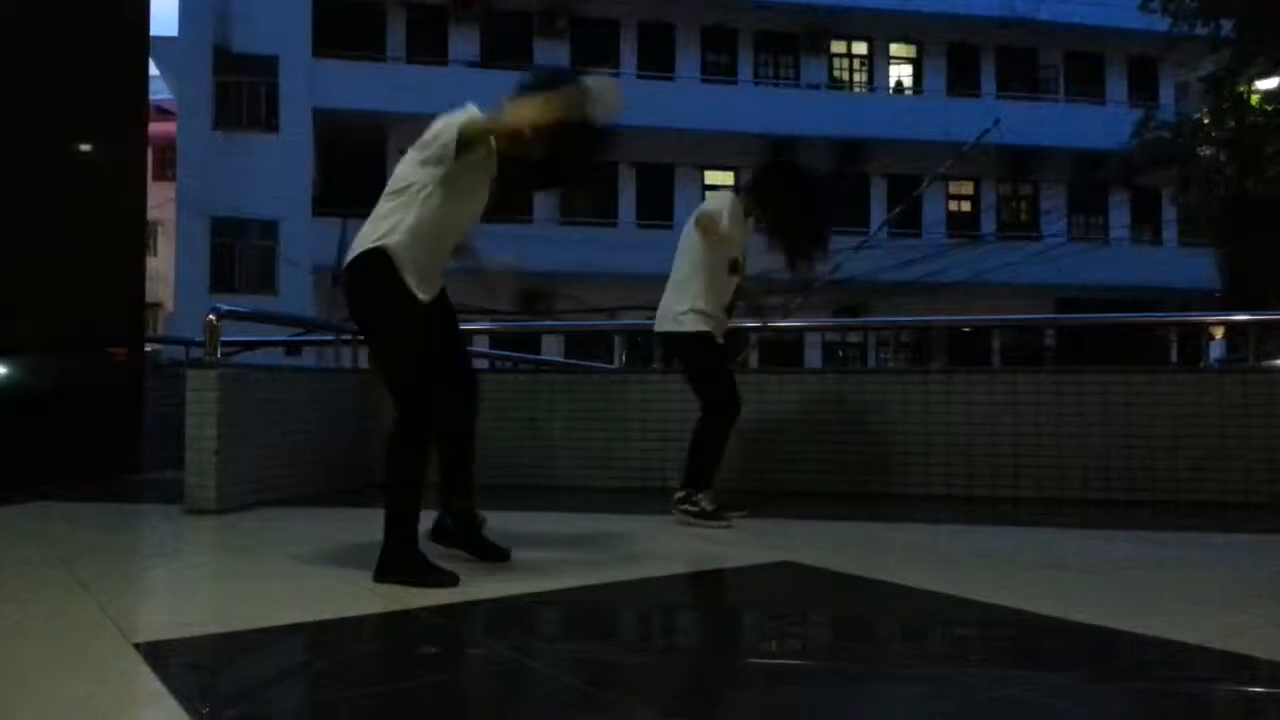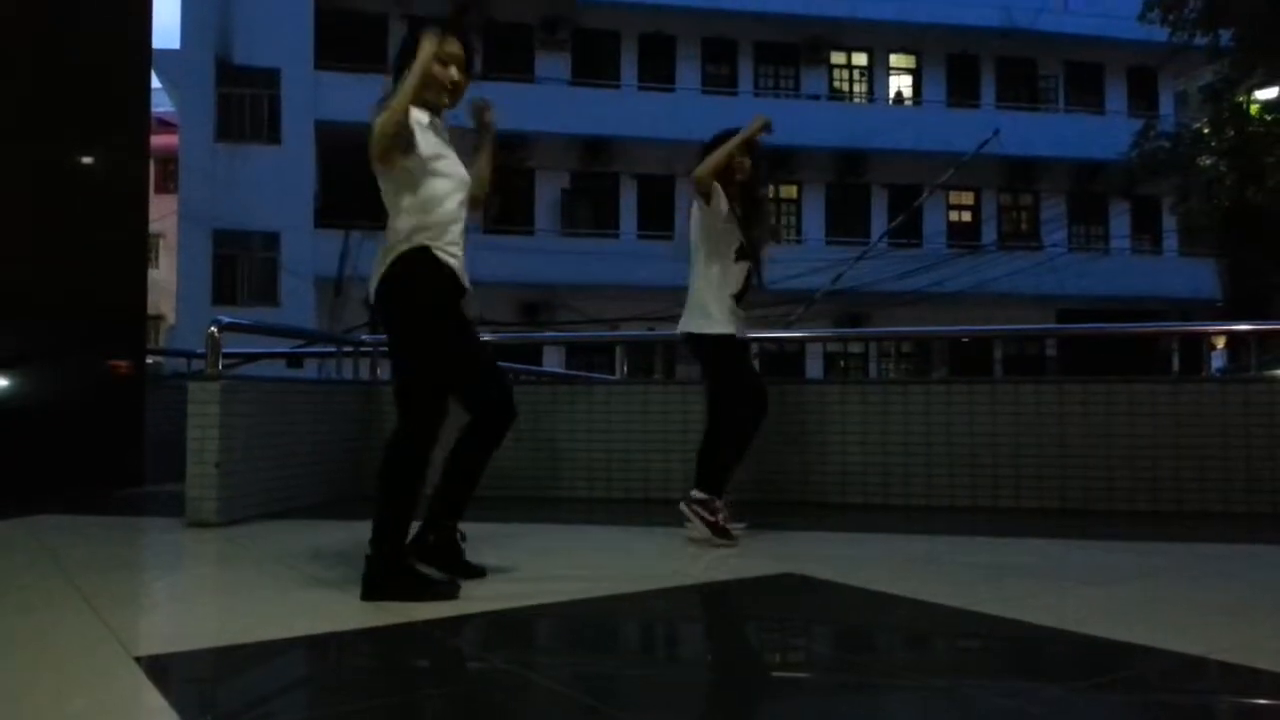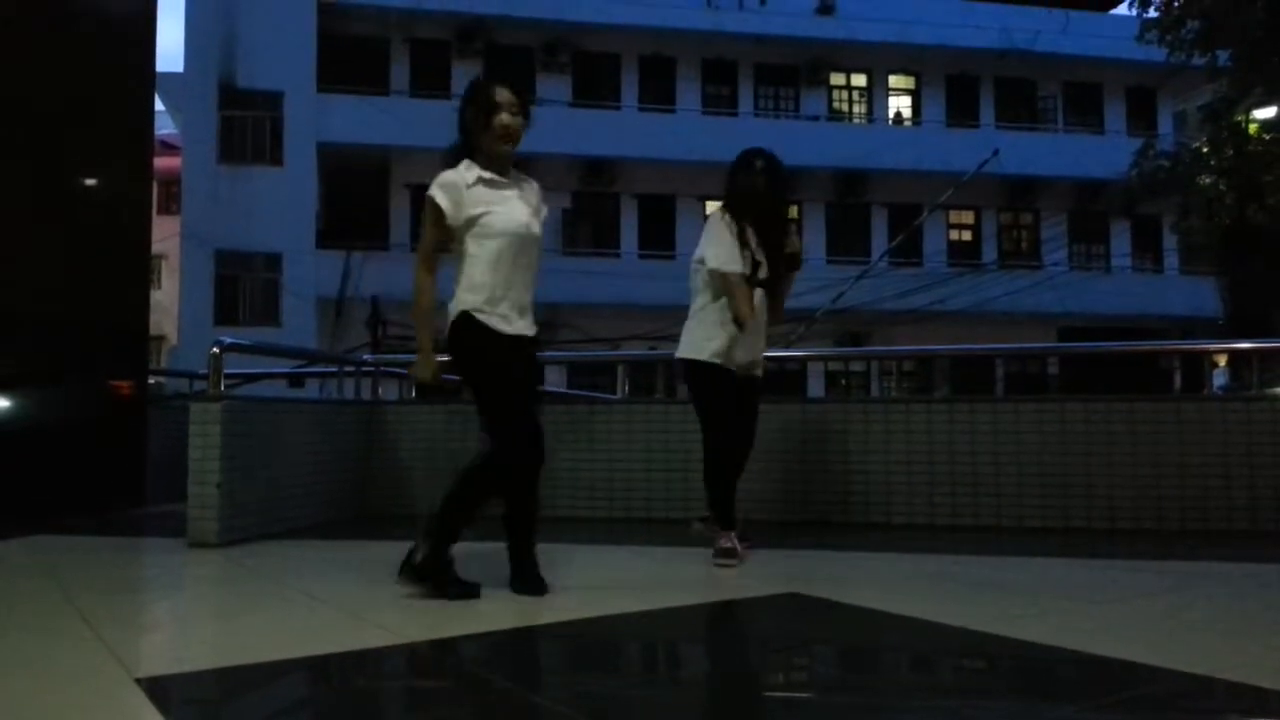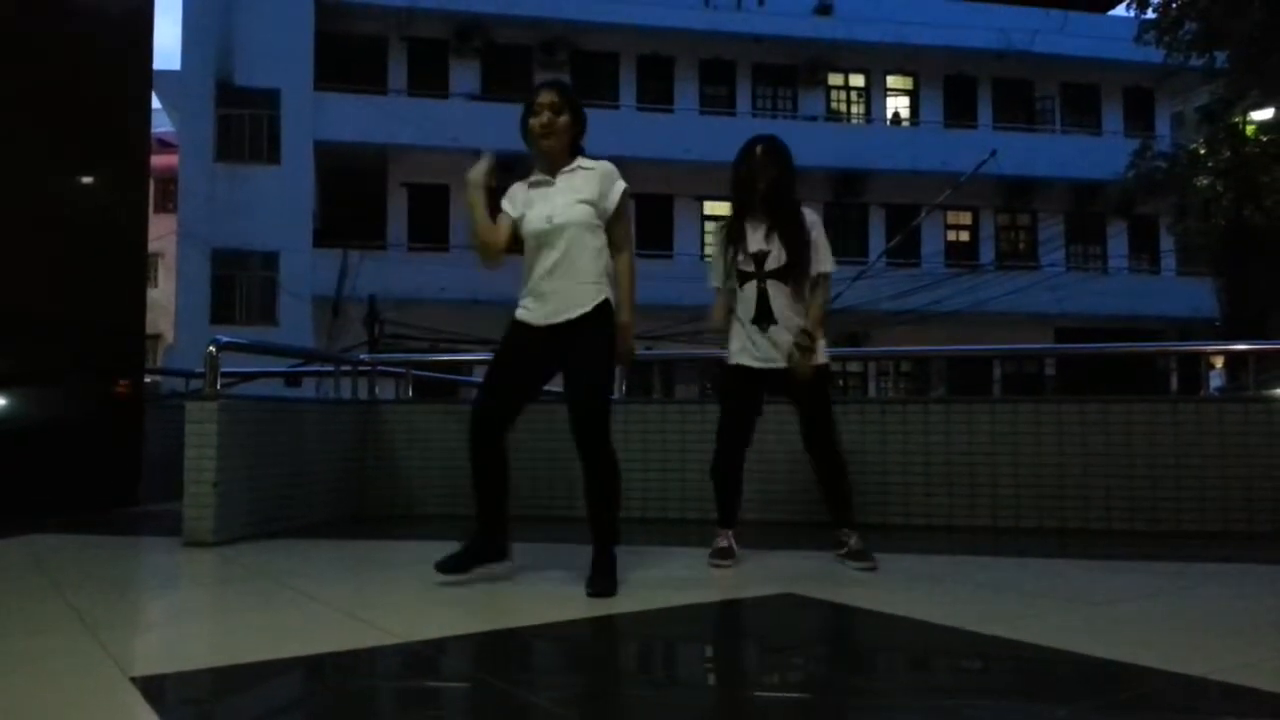
dt=0.7s
person 1, frame 1
left shoulder: (487, 149)
right shoulder: (468, 126)
right elbow: (507, 124)
right wrist: (579, 99)
left hip: (418, 278)
right hip: (379, 269)
left knee: (458, 389)
right knee: (420, 406)
left ankle: (457, 517)
right ankle: (397, 552)
person 1, frame 2
left shoulder: (437, 136)
right shoulder: (406, 126)
left elbow: (473, 194)
right elbow: (381, 146)
left wrist: (486, 139)
right wrist: (420, 58)
left hip: (440, 291)
right hip: (417, 282)
left knee: (495, 408)
right knee: (421, 420)
left ankle: (437, 533)
right ankle: (386, 564)
person 1, frame 3
left shoulder: (531, 191)
right shoulder: (454, 185)
right elbow: (426, 269)
right wrist: (425, 348)
left hip: (519, 336)
right hip: (479, 332)
left knee: (509, 448)
right knee: (523, 445)
left ankle: (431, 555)
right ankle: (503, 560)
person 1, frame 4
left shoulder: (602, 175)
right shoulder: (519, 193)
left elbow: (621, 251)
right elbow: (491, 253)
left wrist: (625, 312)
right wrist: (474, 192)
left hip: (588, 323)
right hip: (531, 324)
left knee: (592, 439)
right knee: (485, 422)
left ankle: (604, 557)
right ankle: (490, 536)
person 2, frame 1
left shoulder: (743, 218)
right shoulder: (724, 204)
right elbow: (703, 222)
left hip: (706, 322)
right hip: (685, 321)
left knee: (726, 404)
right knee: (720, 405)
left ankle: (700, 492)
right ankle: (688, 496)
person 2, frame 2
left shoulder: (742, 206)
right shoulder: (711, 197)
left elbow: (748, 256)
right elbow: (700, 175)
left wrist: (761, 223)
right wrist: (743, 134)
left hip: (722, 324)
right hip: (711, 324)
left knee: (726, 415)
right knee: (750, 407)
left ankle: (704, 500)
right ankle: (704, 497)
person 2, frame 3
left shoulder: (769, 236)
right shoulder: (722, 223)
left elbow: (773, 308)
right elbow: (728, 282)
left wrist: (790, 265)
right wrist: (748, 319)
left hip: (745, 358)
right hip: (707, 354)
left knee: (740, 444)
right knee: (720, 442)
left ankle: (721, 520)
right ankle: (725, 530)
person 2, frame 4
left shoulder: (804, 221)
right shoulder: (730, 230)
left elbow: (821, 286)
right elbow: (727, 290)
left wrist: (808, 341)
right wrist: (722, 311)
left hip: (801, 354)
right hip: (746, 356)
left knee: (822, 445)
right knee: (731, 442)
left ankle: (847, 535)
right ankle: (726, 531)
